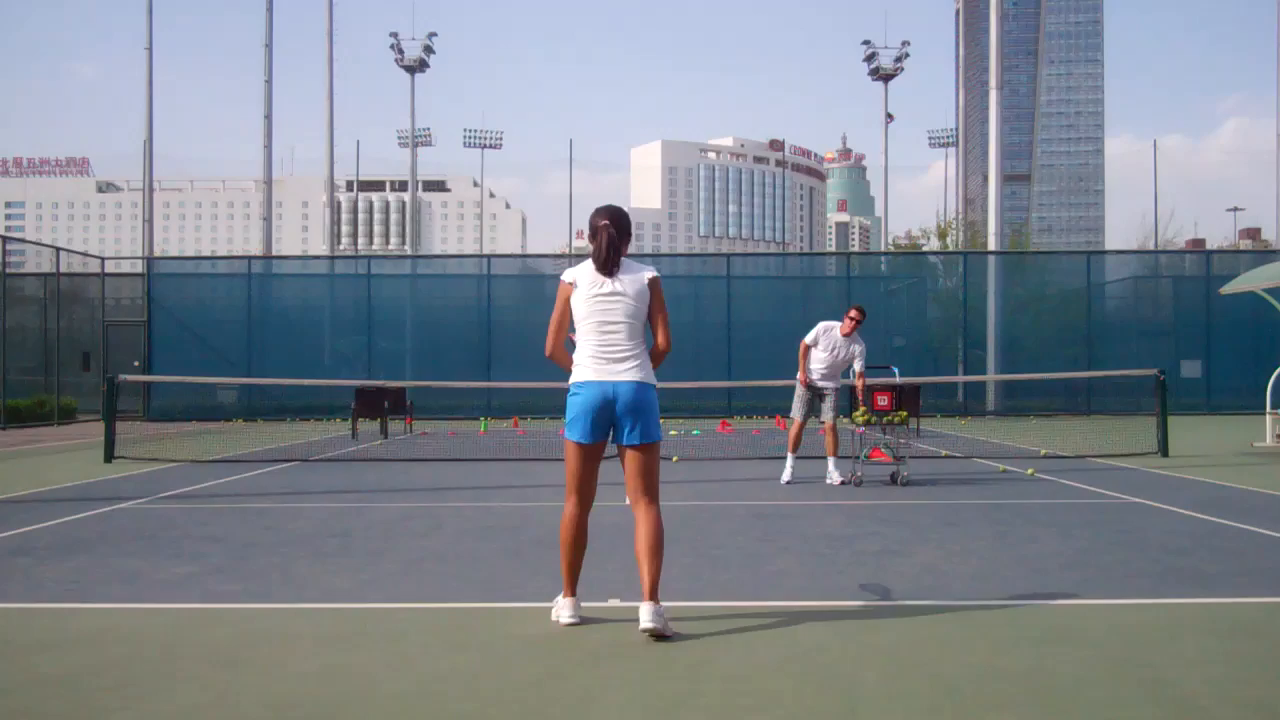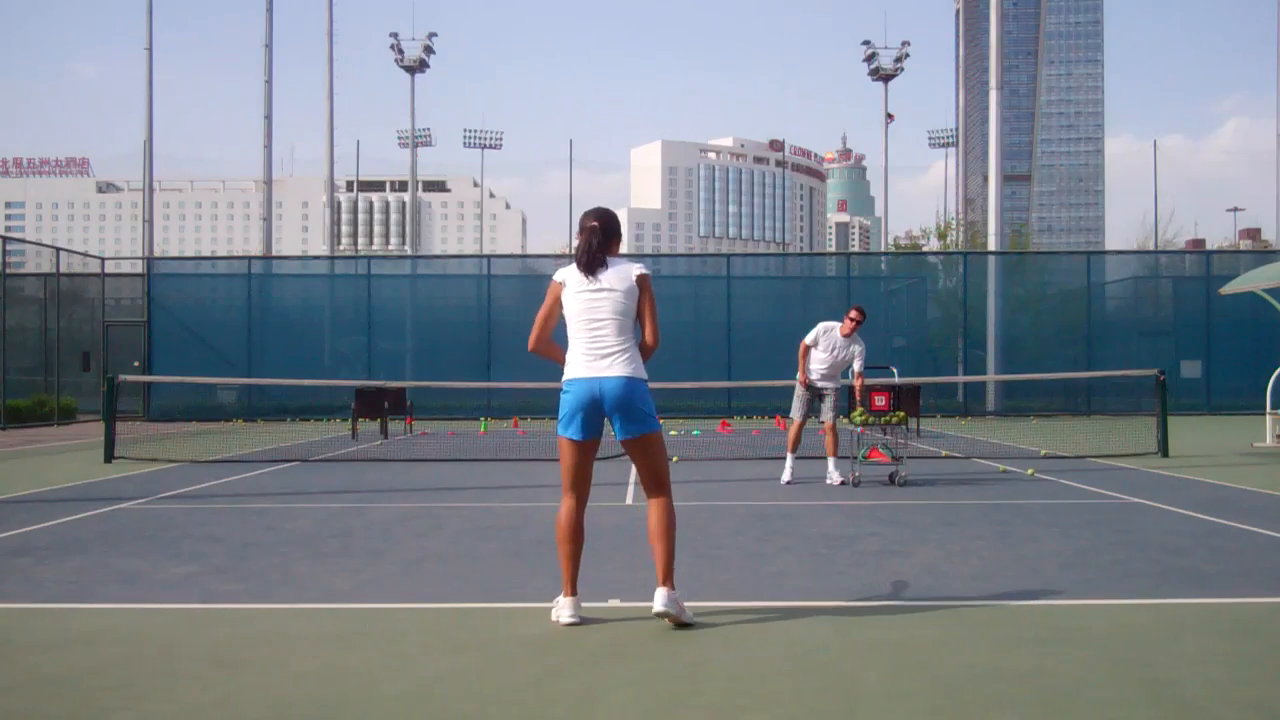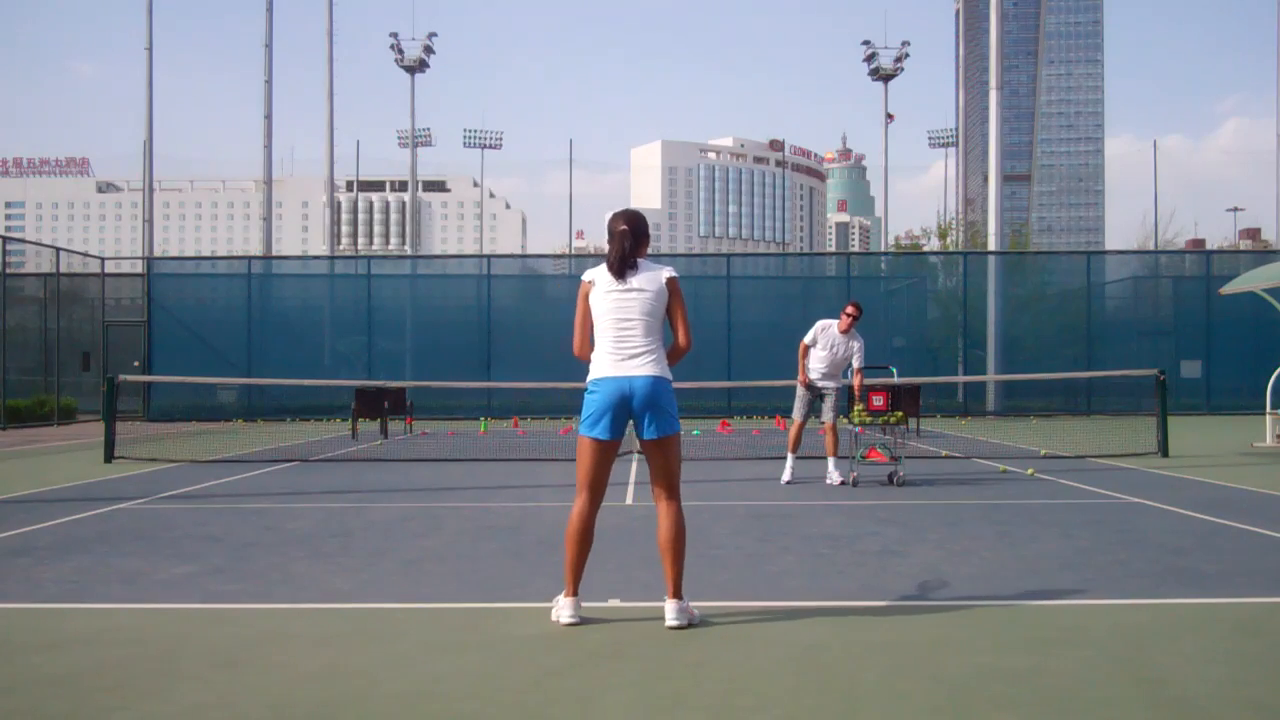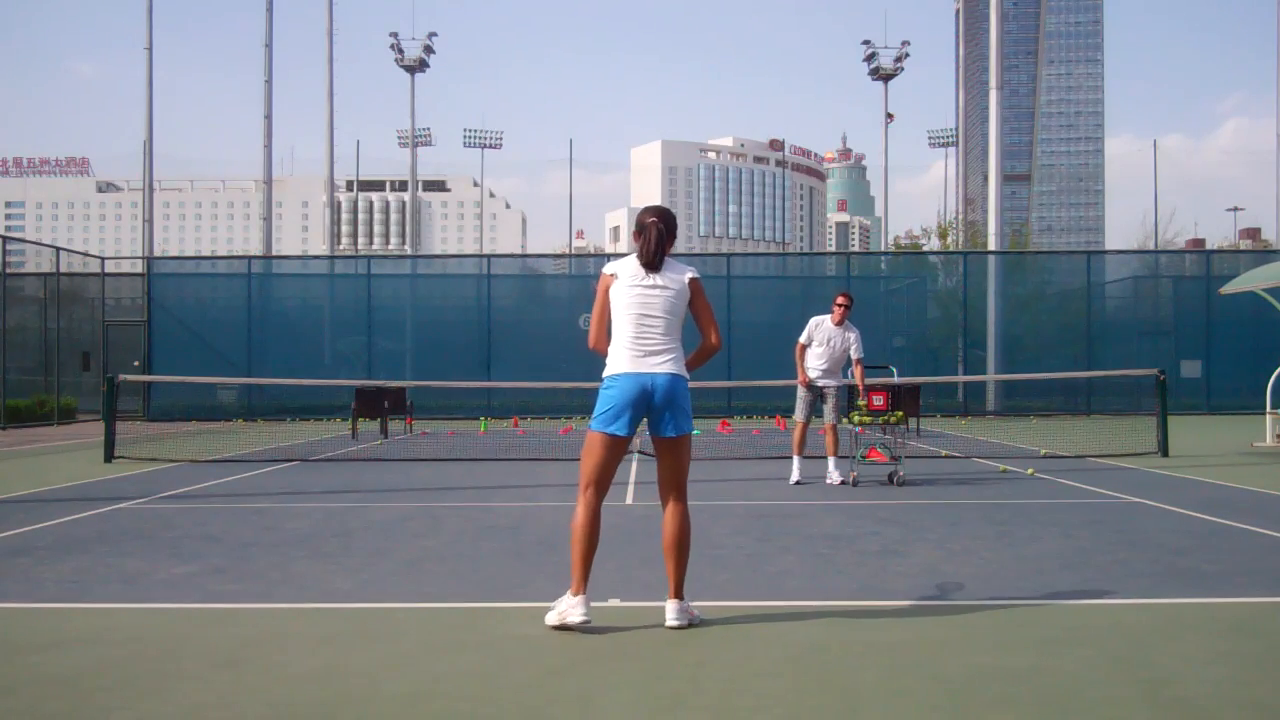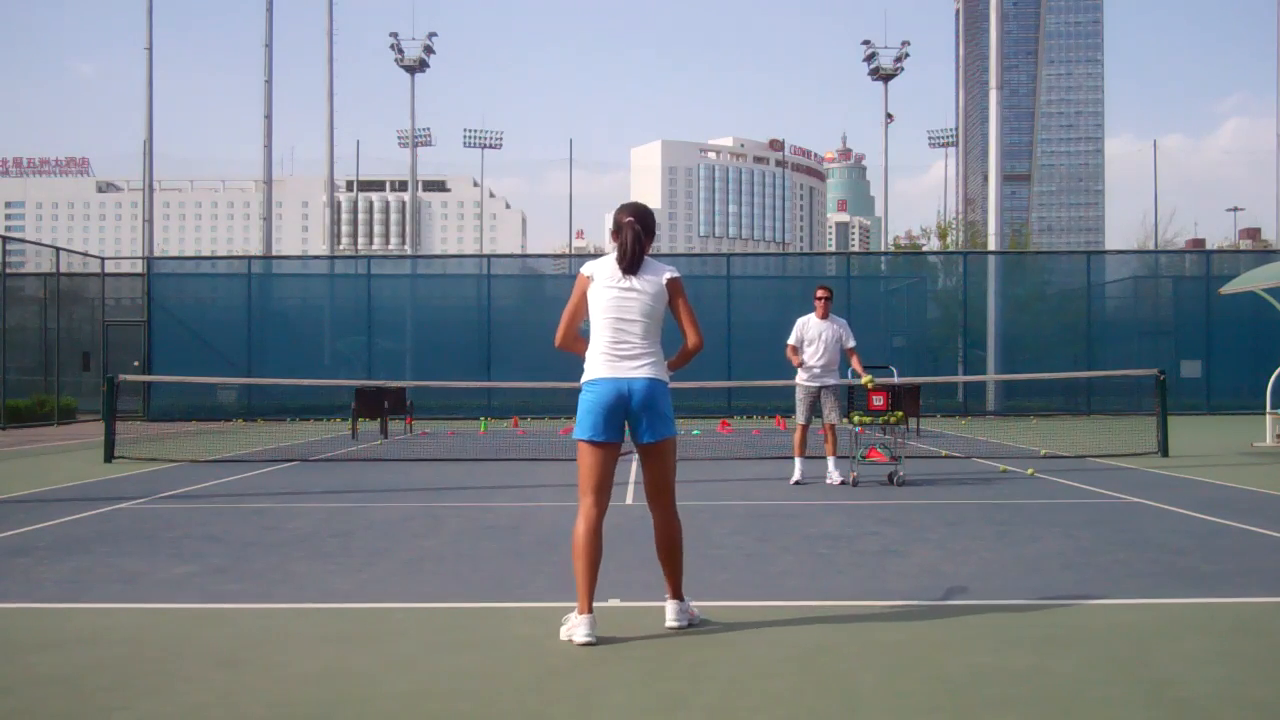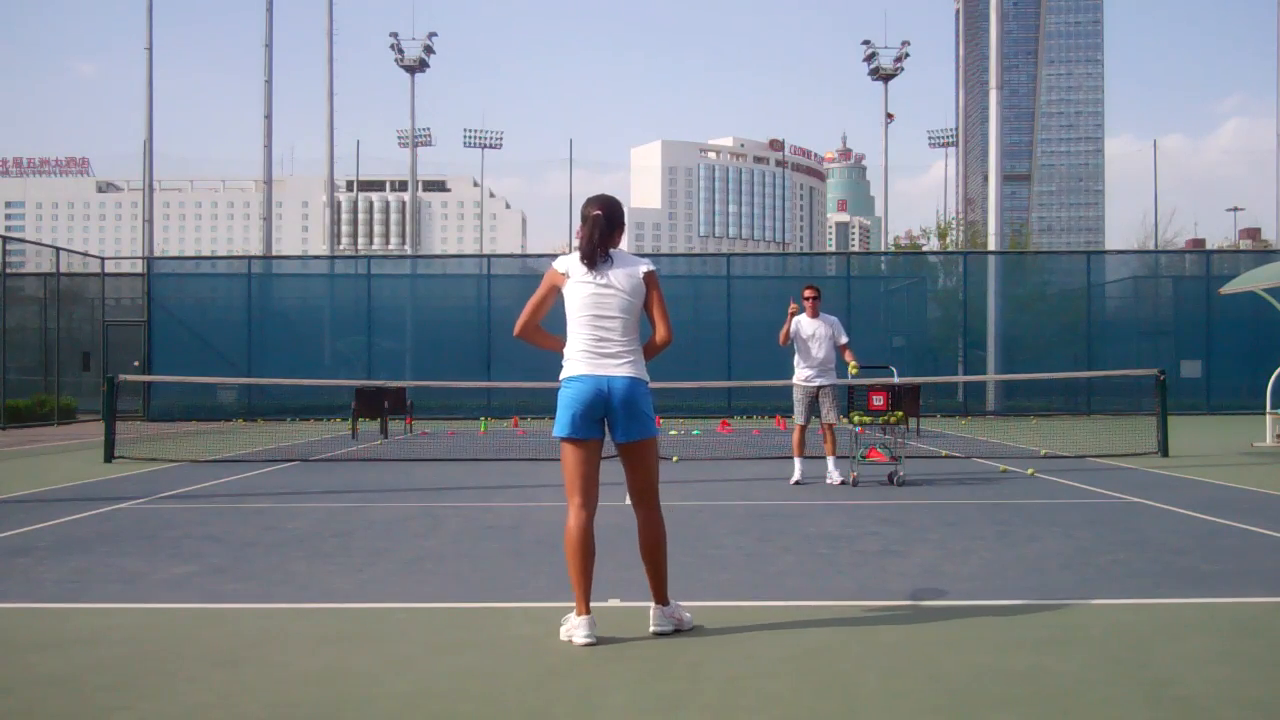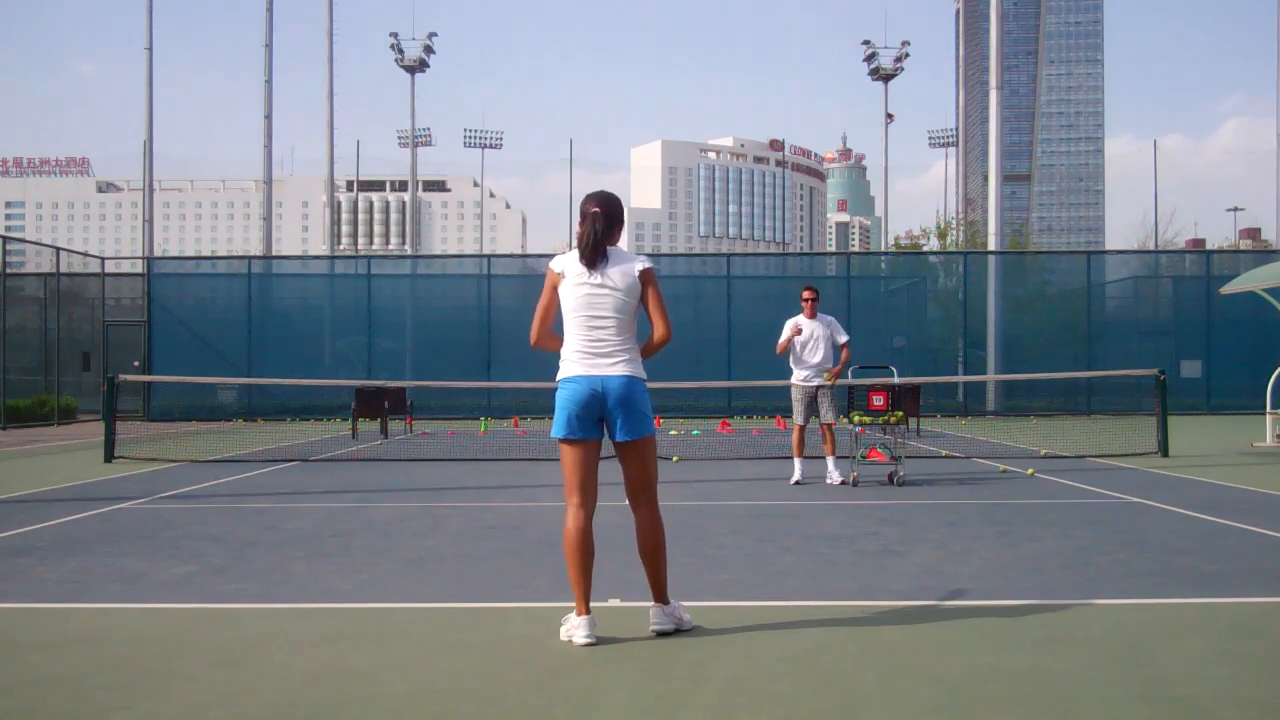
dt=0.3s
person 1, frame 1
left shoulder: (572, 278)
right shoulder: (647, 276)
left elbow: (553, 348)
right elbow: (663, 344)
left hip: (586, 390)
right hip: (635, 390)
left knee: (577, 502)
right knee: (644, 505)
left ankle: (569, 599)
right ankle: (650, 606)
person 1, frame 2
left shoulder: (563, 278)
right shoulder: (636, 273)
left elbow: (536, 343)
right elbow: (651, 339)
left hip: (577, 387)
right hip: (626, 386)
left knee: (572, 498)
right knee: (658, 492)
left ankle: (568, 599)
right ankle: (665, 591)
person 1, frame 3
left shoulder: (592, 278)
right shoulder: (666, 277)
left elbow: (581, 348)
right elbow: (683, 342)
left hip: (603, 387)
right hip: (653, 386)
left knee: (586, 499)
right knee: (668, 499)
left ankle: (569, 599)
right ankle: (675, 602)
person 1, frame 4
left shoulder: (614, 271)
right shoulder: (688, 277)
left elbow: (595, 341)
right elbow: (713, 341)
left hip: (620, 383)
right hip: (670, 385)
left knee: (589, 493)
right knee: (674, 499)
left ankle: (577, 597)
right ankle: (676, 603)
person 1, frame 5
left shoulder: (592, 271)
right shoulder: (667, 276)
left elbow: (563, 339)
right elbow: (694, 341)
left hip: (599, 388)
right hip: (650, 388)
left knee: (590, 507)
right knee: (663, 506)
left ankle: (583, 615)
right ankle: (676, 604)
person 1, frame 6
left shoulder: (564, 267)
right shoulder: (641, 269)
left elbow: (522, 329)
right elbow: (663, 335)
left hip: (579, 385)
right hip: (630, 386)
left knee: (580, 506)
right knee: (647, 505)
left ankle: (582, 616)
right ankle: (662, 608)
person 1, frame 7
left shoulder: (561, 266)
right shoulder: (639, 267)
left elbow: (538, 337)
right elbow: (662, 333)
left hip: (575, 385)
right hip: (626, 385)
left knee: (579, 506)
right knee: (645, 505)
left ankle: (582, 617)
right ankle: (661, 606)
person 2, frame 1
left shoulder: (858, 346)
right shoulder: (824, 328)
left elbow: (859, 376)
right elbow: (804, 345)
left wrist: (861, 402)
right wrist: (802, 372)
left hip: (830, 385)
right hip: (807, 380)
left knee: (830, 426)
right knee: (799, 422)
left ankle: (832, 471)
right ankle: (789, 467)
person 2, frame 2
left shoulder: (858, 346)
right shoulder: (824, 328)
left elbow: (858, 376)
right elbow: (804, 345)
left wrist: (859, 403)
right wrist: (802, 372)
left hip: (830, 385)
right hip: (807, 380)
left knee: (830, 426)
right knee: (798, 422)
left ankle: (832, 471)
right ankle: (789, 467)
person 2, frame 3
left shoulder: (856, 342)
right shoulder: (822, 326)
left elbow: (857, 372)
right elbow: (804, 346)
left wrist: (857, 398)
right wrist: (802, 372)
left hip: (831, 384)
right hip: (808, 380)
left knee: (830, 426)
right knee: (798, 422)
left ankle: (832, 471)
right ankle: (789, 467)
person 2, frame 4
left shoulder: (853, 334)
right shoulder: (816, 322)
left elbow: (857, 363)
right elbow: (800, 347)
left wrist: (861, 389)
right wrist: (801, 372)
left hip: (832, 383)
right hip: (809, 380)
left knee: (831, 426)
right knee: (801, 423)
left ankle: (832, 471)
right ankle: (796, 469)
person 2, frame 5
left shoulder: (840, 324)
right shoulder: (802, 322)
left elbow: (851, 353)
right elbow: (789, 349)
left wrist: (862, 372)
right wrist: (794, 358)
left hip: (830, 382)
right hip: (806, 381)
left knee: (830, 426)
right knee: (802, 425)
left ankle: (832, 471)
right ankle: (798, 470)
person 2, frame 6
left shoulder: (832, 322)
right shoulder: (796, 322)
left elbow: (844, 348)
right elbow: (782, 342)
left wrist: (853, 362)
right wrist: (789, 319)
left hip: (827, 381)
right hip: (802, 381)
left knee: (828, 426)
right knee: (800, 425)
left ankle: (832, 470)
right ankle: (798, 470)
person 2, frame 7
left shoulder: (830, 322)
right shoulder: (792, 323)
left elbow: (845, 347)
right elbow: (779, 351)
left wrist: (840, 366)
right wrist: (791, 336)
left hip: (825, 381)
right hip: (801, 381)
left knee: (827, 426)
right knee: (799, 426)
left ankle: (832, 470)
right ankle: (798, 471)
